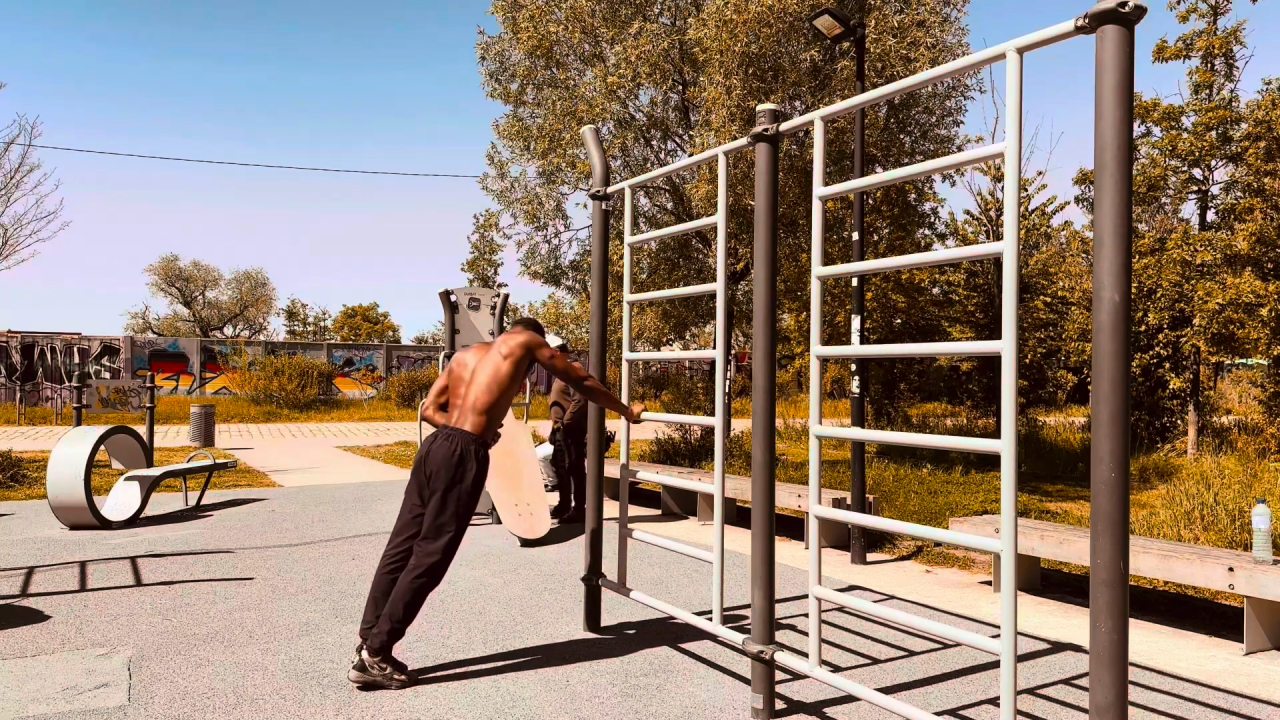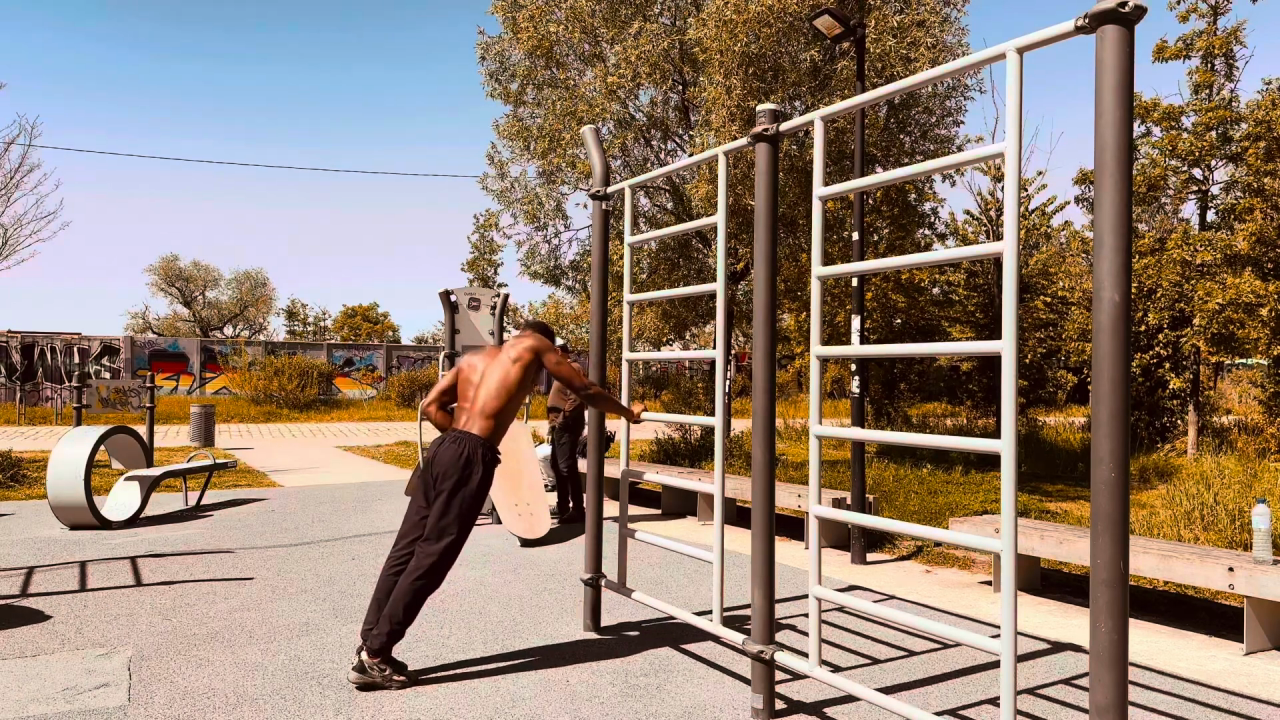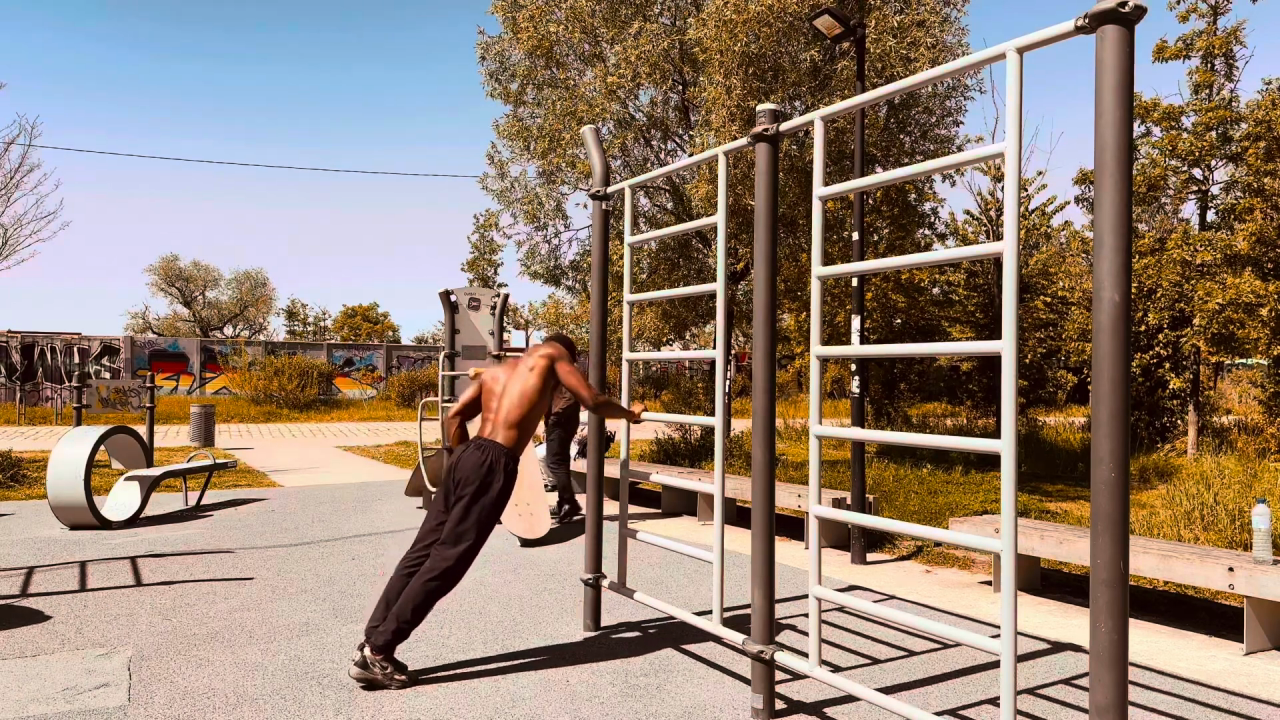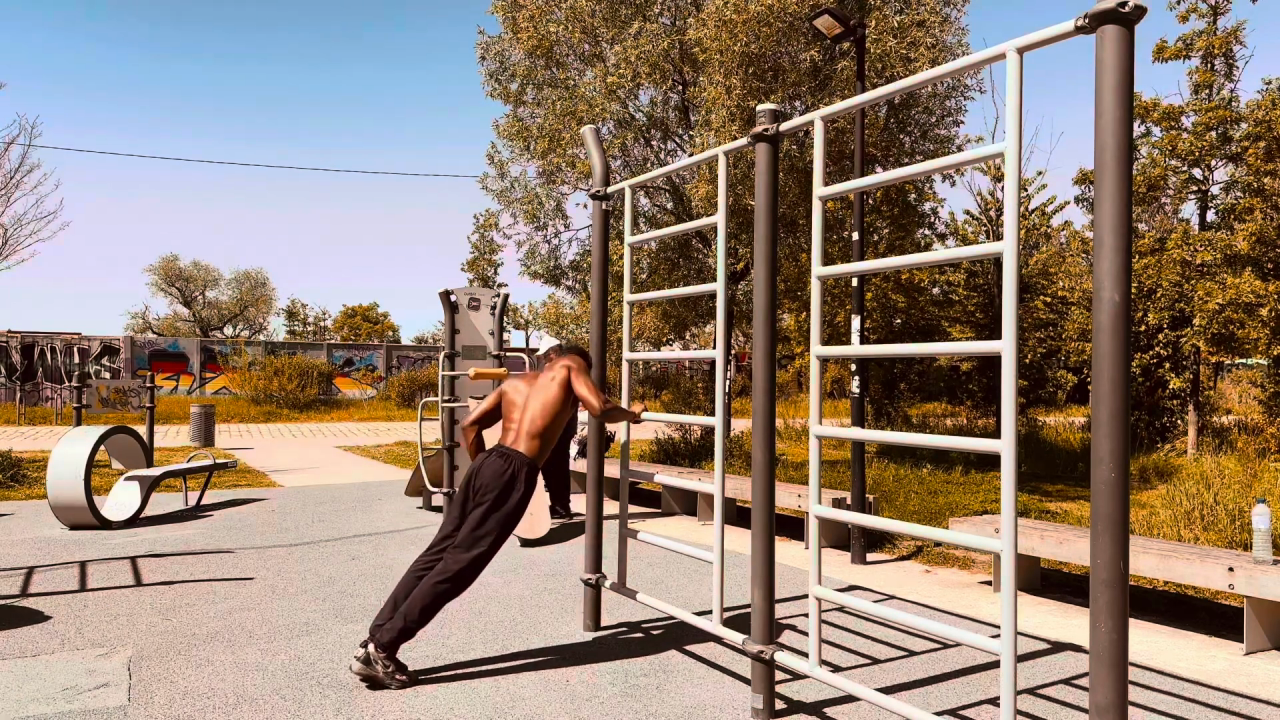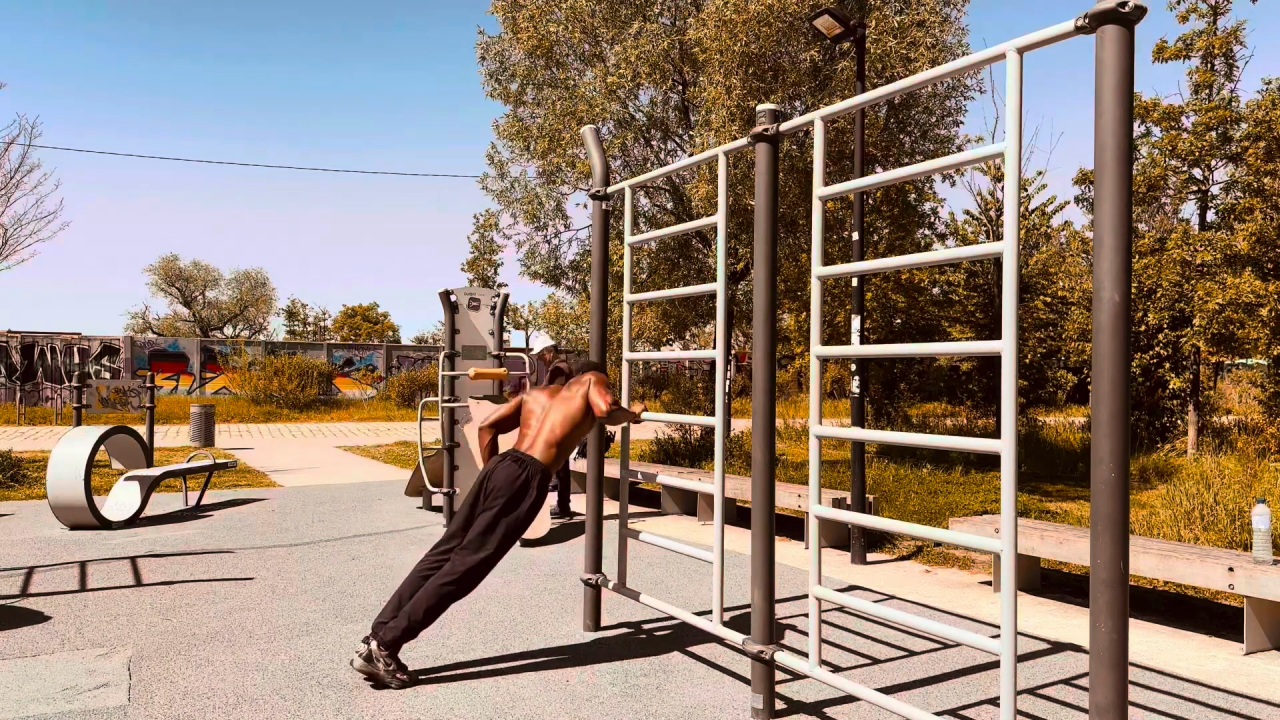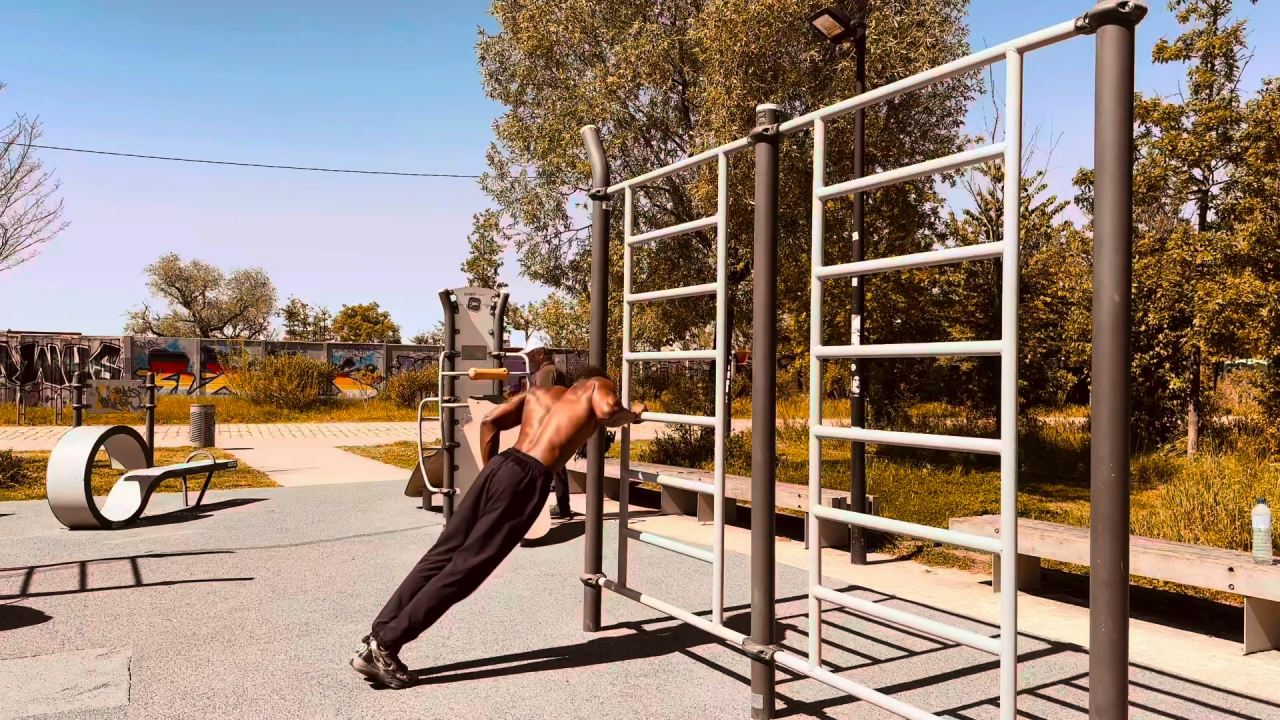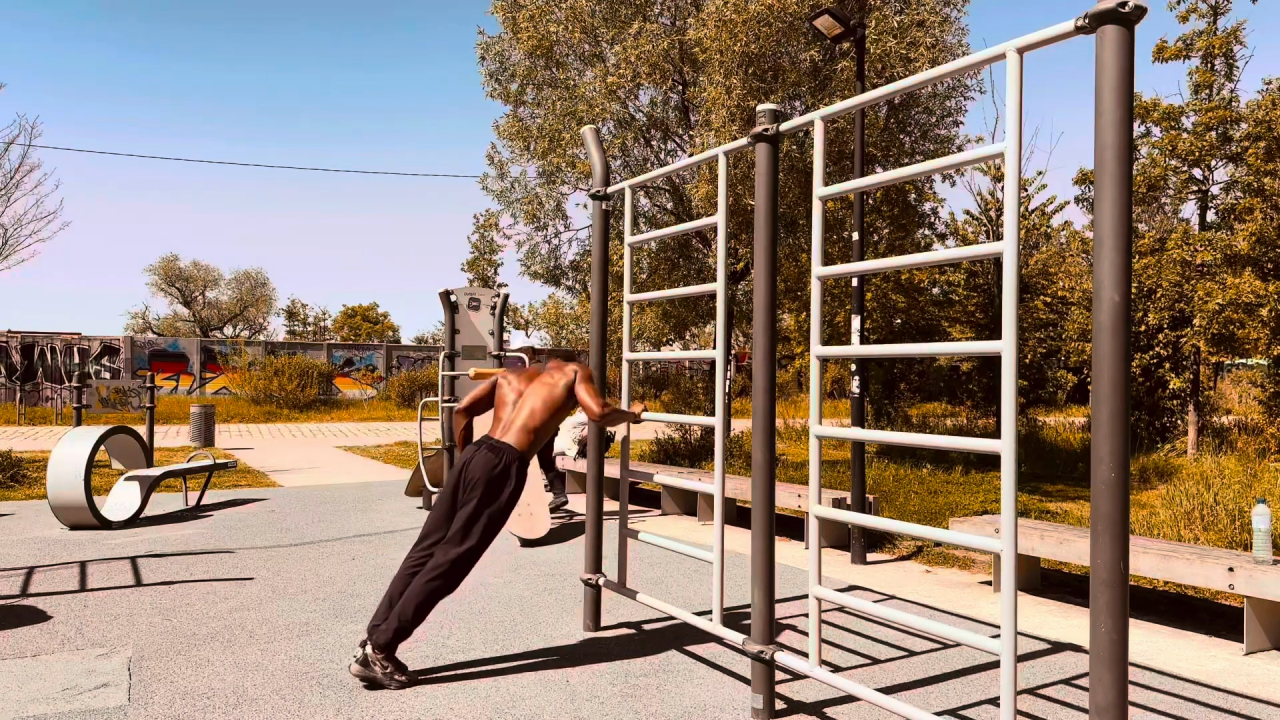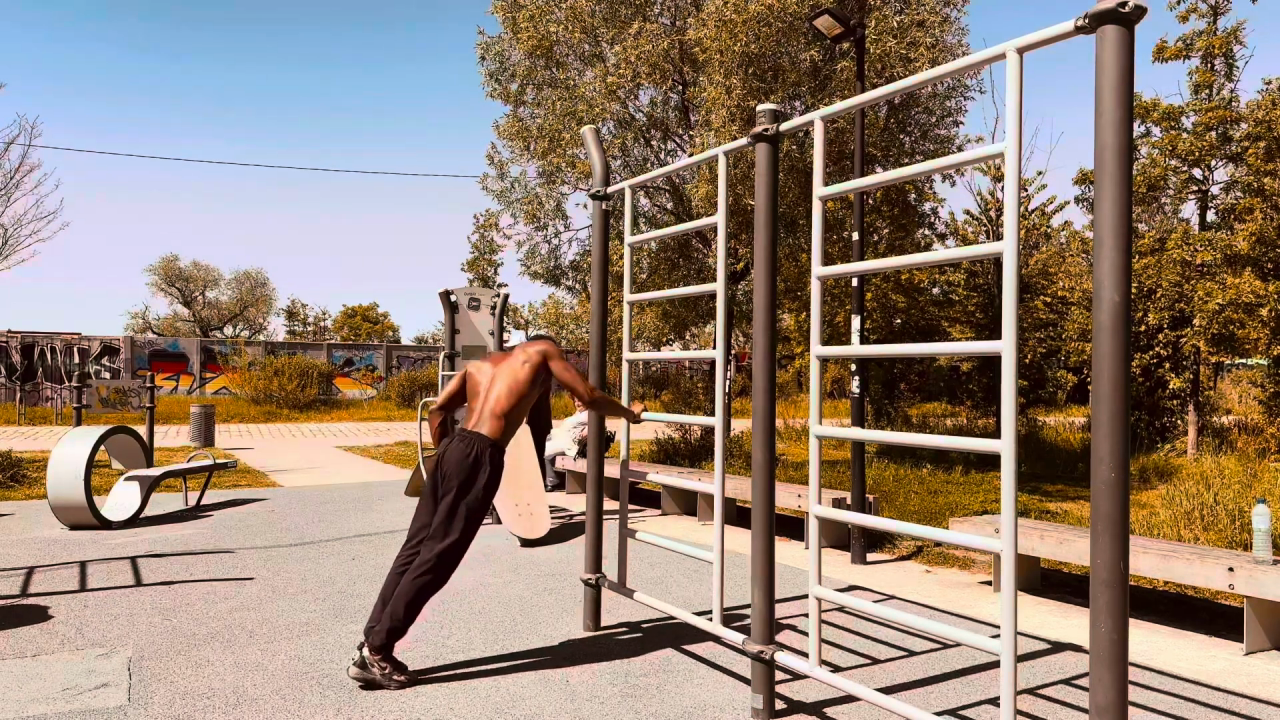
dt=0.3s
person 1, frame 1
left shoulder: (464, 354)
right shoulder: (526, 339)
left elbow: (429, 409)
right elbow: (582, 382)
right wrist: (626, 411)
left hip: (435, 446)
right hip: (463, 454)
left knee: (400, 551)
right knee: (428, 558)
left ankle: (369, 646)
right ankle: (374, 655)
person 1, frame 2
left shoulder: (473, 357)
right shoulder: (535, 344)
left elbow: (431, 406)
right elbow: (585, 390)
right wrist: (628, 412)
left hip: (442, 448)
right hip: (470, 458)
left knee: (406, 553)
right knee: (430, 560)
left ankle: (371, 647)
right ankle: (373, 657)
person 1, frame 3
left shoulder: (495, 369)
right shoulder: (552, 352)
left elbow: (454, 418)
right elbow: (593, 402)
right wrist: (630, 413)
left hip: (467, 457)
right hip: (495, 463)
left knee: (422, 554)
right knee: (446, 562)
left ankle: (372, 646)
right ankle: (376, 653)
person 1, frame 4
left shoulder: (514, 381)
right shoulder: (571, 364)
left elbow: (470, 425)
right elbow: (600, 408)
right wrist: (631, 414)
left hip: (488, 462)
right hip: (515, 472)
left knee: (435, 555)
right knee: (458, 564)
left ankle: (375, 643)
right ankle: (381, 649)
person 1, frame 5
left shoulder: (536, 392)
right shoulder: (594, 380)
left elbow: (487, 426)
right elbow: (606, 410)
right wrist: (630, 414)
left hip: (501, 466)
right hip: (527, 478)
left knee: (442, 556)
right knee: (464, 566)
left ankle: (377, 640)
right ankle: (383, 648)
person 1, frame 6
left shoulder: (538, 392)
right shoulder: (599, 385)
left elbow: (490, 422)
right elbow: (608, 412)
right wrist: (632, 415)
left hip: (501, 466)
right hip: (528, 479)
left knee: (440, 556)
right knee: (465, 568)
left ankle: (377, 640)
right ankle: (383, 647)
person 1, frame 7
left shoulder: (511, 374)
right shoulder: (575, 371)
left elbow: (462, 411)
right elbow: (600, 414)
right wrist: (630, 414)
left hip: (476, 455)
right hip: (504, 467)
left knee: (425, 552)
right knee: (450, 561)
left ankle: (372, 644)
right ankle: (379, 652)
person 1, frame 8
left shoulder: (481, 363)
right shoulder: (544, 350)
left elbow: (437, 411)
right elbow: (590, 397)
right wrist: (629, 412)
left hip: (452, 447)
right hip: (480, 455)
left knee: (415, 550)
right knee: (436, 558)
left ankle: (371, 647)
right ankle: (375, 652)
